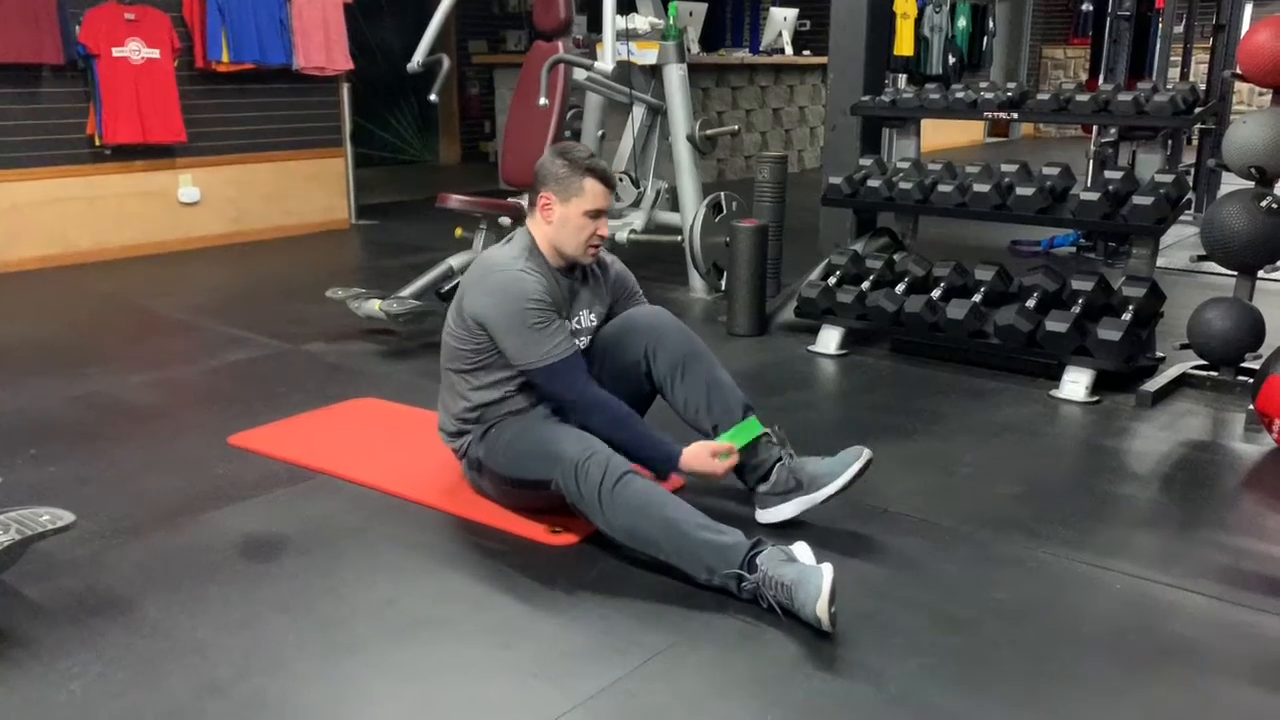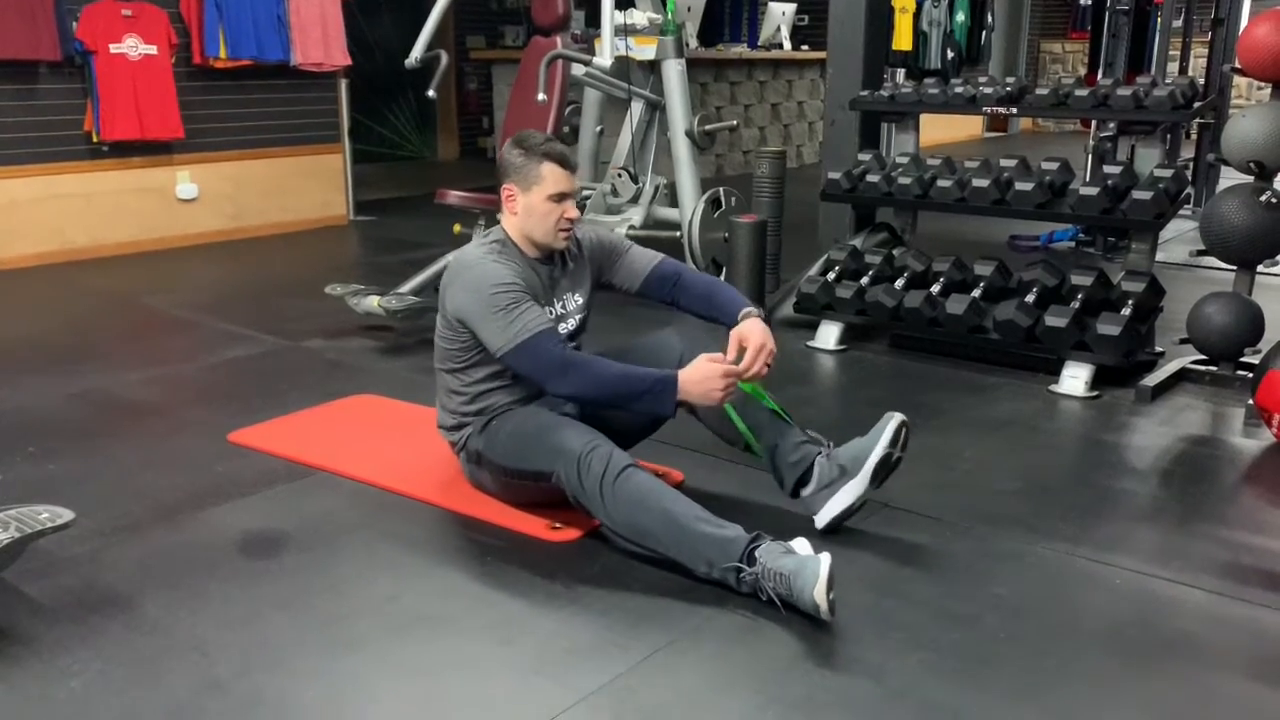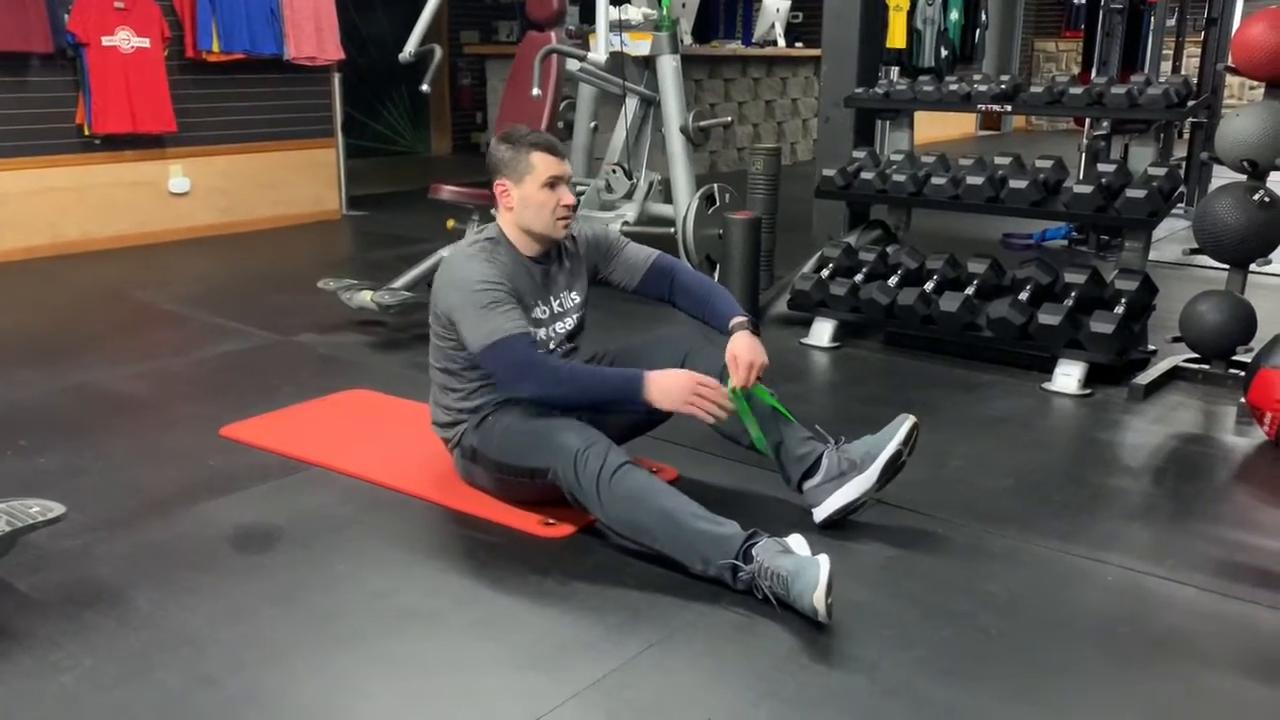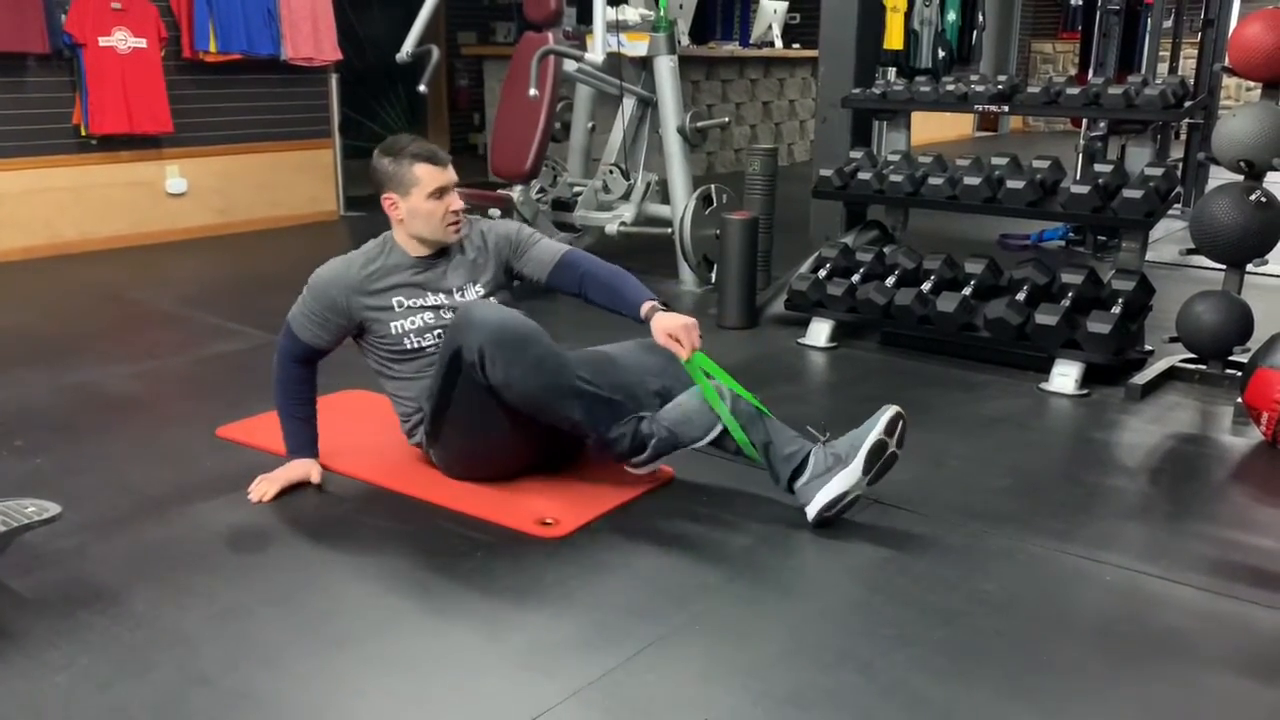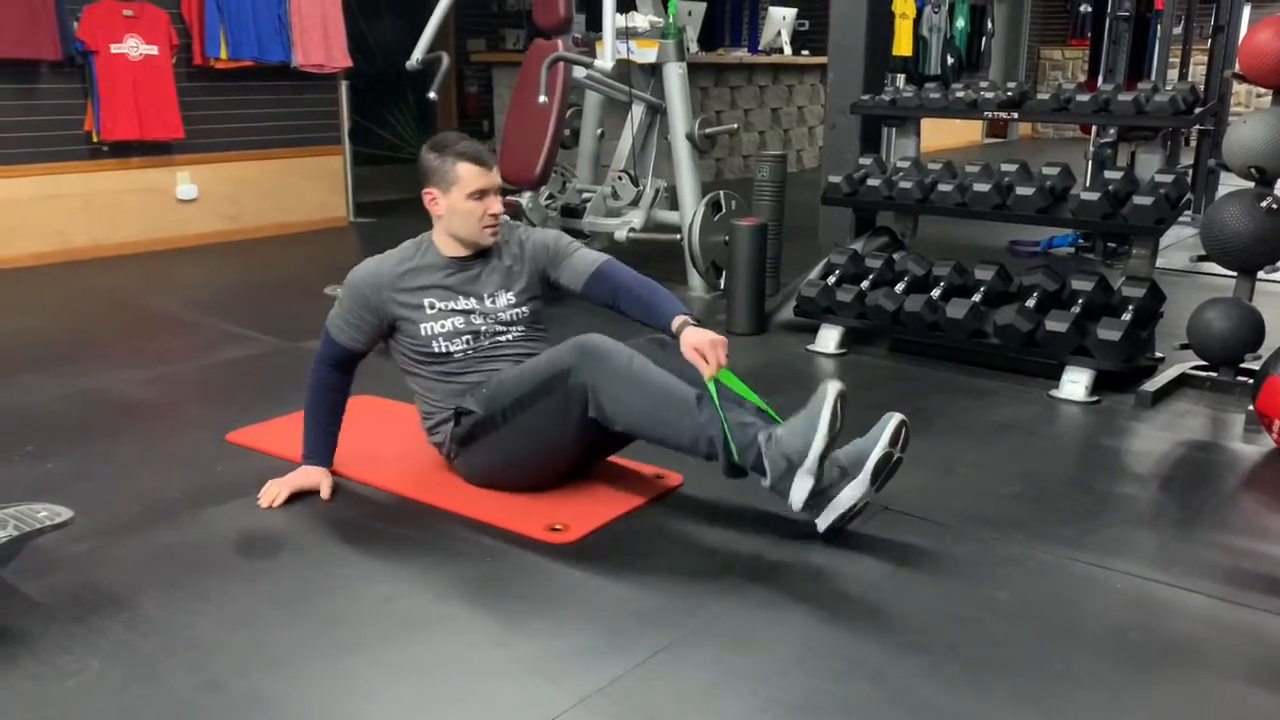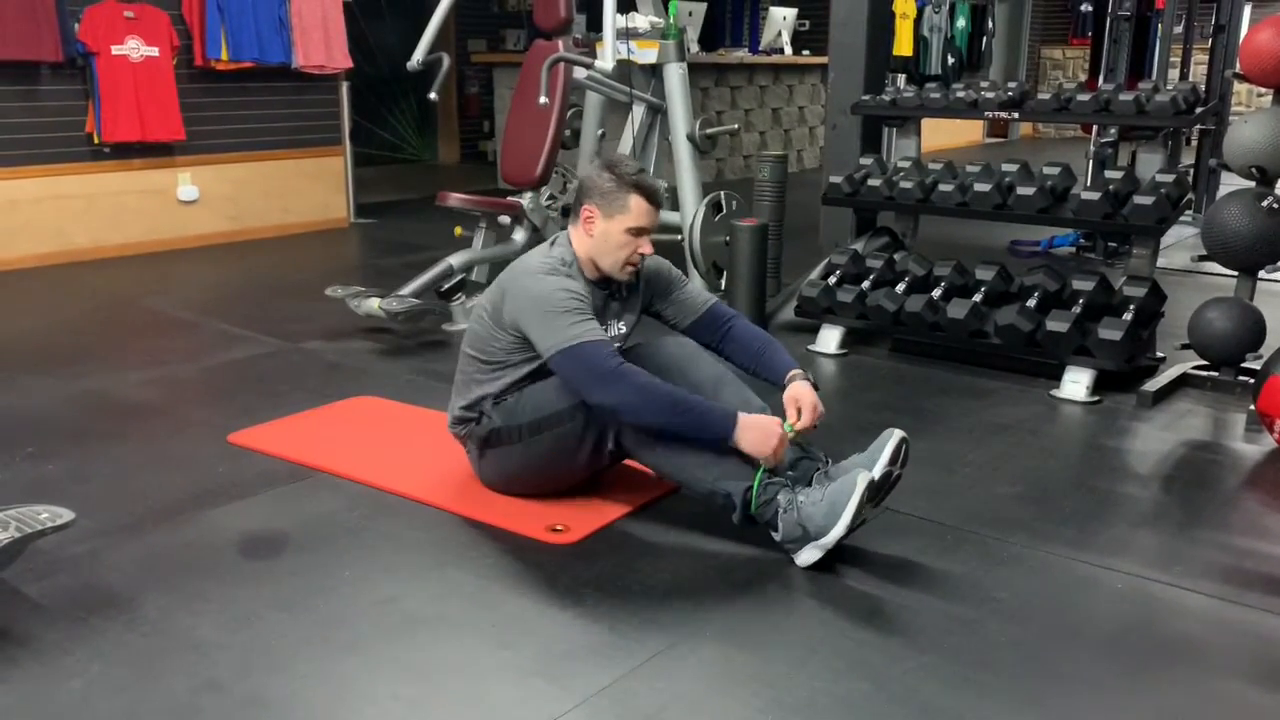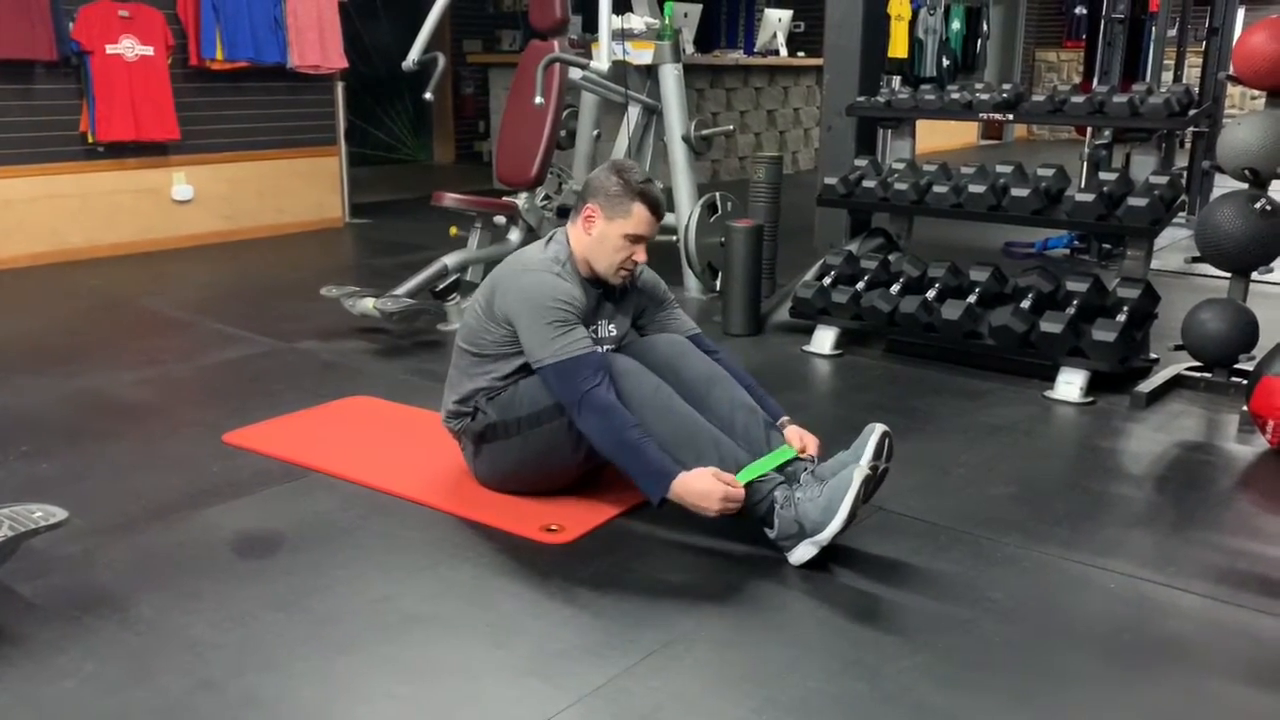
dt=0.7s
person 1, frame 1
left shoulder: (600, 268)
right shoulder: (510, 282)
left elbow: (661, 352)
right elbow: (580, 398)
left wrist: (743, 427)
right wrist: (676, 459)
left hip: (566, 403)
right hip: (499, 435)
left knee: (655, 327)
right knee: (588, 463)
left ankle: (771, 473)
right ankle: (761, 571)
person 1, frame 2
left shoulder: (583, 245)
right shoulder: (482, 275)
left elbow: (676, 280)
right elbow: (559, 371)
left wrist: (747, 314)
right wrist: (678, 387)
left hip: (571, 398)
right hip: (498, 429)
left knee: (678, 349)
right knee: (588, 457)
left ankle: (816, 473)
right ankle: (758, 565)
person 1, frame 3
left shoulder: (580, 244)
right shoulder: (474, 273)
left elbow: (671, 277)
right elbow: (516, 376)
left wrist: (738, 327)
right wrist: (646, 388)
left hip: (571, 396)
right hip: (492, 429)
left knee: (693, 346)
right knee: (585, 454)
left ankle: (819, 470)
right ankle: (757, 562)
person 1, frame 4
left shoulder: (494, 239)
right shoulder: (345, 281)
left elbow: (578, 271)
right elbow: (295, 357)
left wrist: (652, 310)
right wrist: (302, 453)
left hip: (536, 414)
right hip: (463, 438)
left knee: (664, 361)
right knee: (484, 321)
left ankle: (809, 470)
right ankle: (634, 439)
person 1, frame 5
left shoulder: (533, 246)
right shoulder: (382, 281)
left elbow: (619, 284)
right elbow: (333, 365)
left wrist: (684, 325)
right wrist: (317, 461)
left hip: (554, 422)
right hip: (481, 436)
left knee: (664, 355)
right knee: (591, 355)
left ankle: (822, 472)
right ankle: (772, 460)
person 1, frame 6
left shoulder: (641, 273)
right shoulder: (542, 285)
left elbow: (722, 326)
right elbow: (606, 386)
left wrist: (793, 376)
right wrist: (733, 428)
left hip: (579, 430)
right hip: (502, 440)
left knee: (675, 353)
right knee: (624, 395)
left ankle: (812, 476)
right ankle: (783, 511)
person 1, frame 7
left shoulder: (633, 281)
right shoulder: (540, 283)
left elbow: (705, 357)
right elbow: (589, 399)
left wrist: (783, 423)
right wrist: (674, 484)
left hip: (571, 430)
right hip: (498, 438)
left knee: (670, 353)
right knee: (619, 376)
left ankle: (798, 476)
right ankle: (781, 508)
